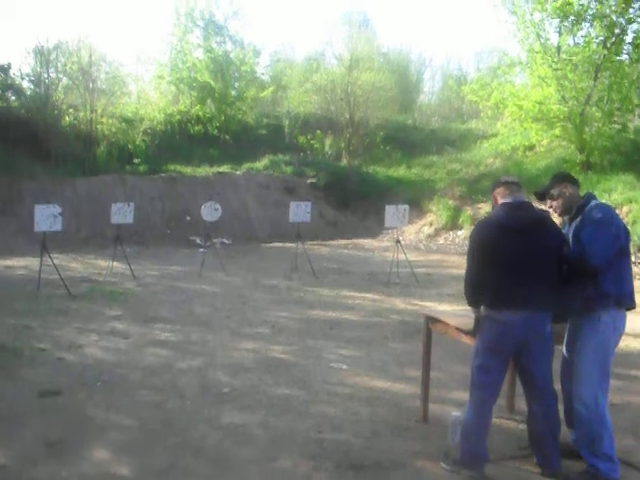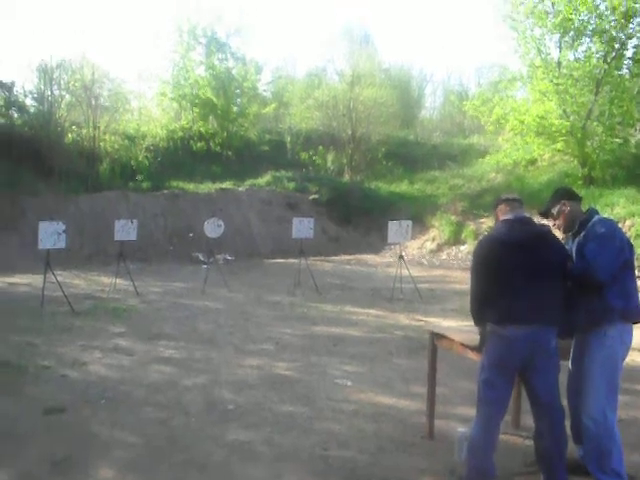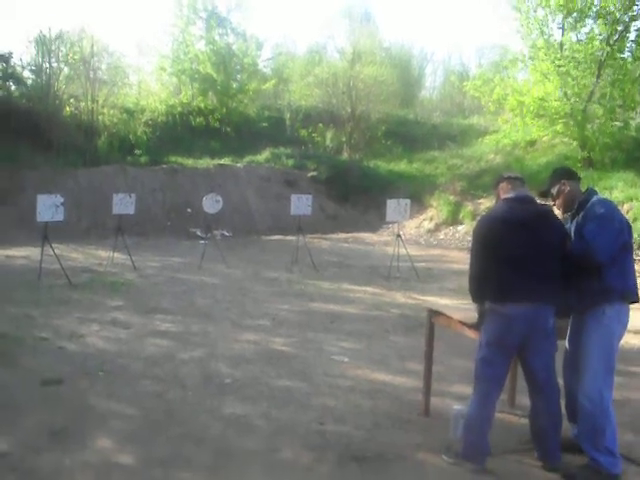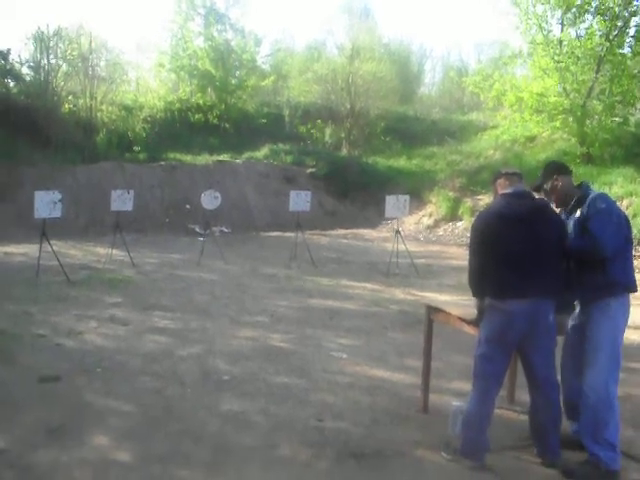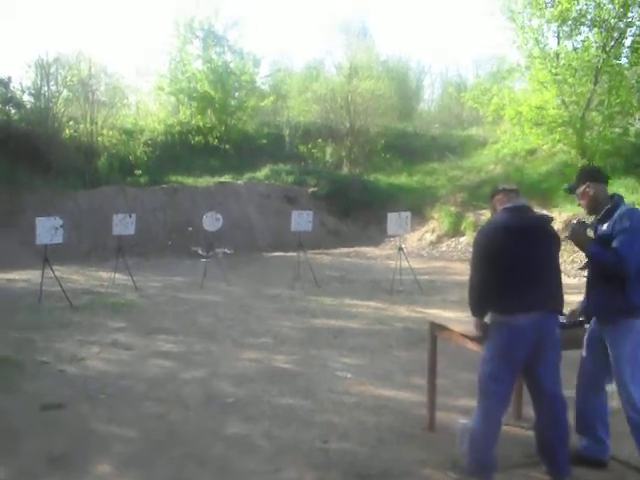
dt=0.5s
person 1, frame 1
left shoulder: (600, 216)
right shoulder: (575, 220)
left elbow: (590, 259)
right elbow: (573, 260)
left hip: (602, 313)
right hip: (583, 311)
left knee: (588, 392)
right knee: (572, 382)
right ankle: (582, 444)
person 1, frame 2
left shoulder: (603, 230)
right shoulder: (577, 236)
left elbow: (594, 272)
left hip: (608, 327)
right hip: (589, 326)
left knee: (596, 407)
right knee: (579, 397)
person 1, frame 3
left shoulder: (601, 210)
right shoulder: (578, 216)
left elbow: (594, 253)
left hip: (606, 307)
right hip: (586, 306)
left knee: (592, 386)
right knee: (575, 376)
right ankle: (583, 438)
person 1, frame 4
left shoulder: (599, 204)
right shoulder: (568, 212)
left elbow: (602, 247)
left wrist: (563, 244)
left hip: (607, 300)
right hip: (583, 300)
left knee: (598, 379)
right knee: (572, 369)
right ankle: (584, 432)
person 1, frame 5
right shoulder: (602, 221)
left wrist: (587, 247)
right wrist: (584, 307)
right hip: (603, 317)
right knee: (588, 384)
right ankle: (592, 448)
person 2, frame 1
left shoulder: (488, 227)
right shoulder: (549, 227)
left elbow: (474, 275)
right elbow: (561, 272)
left wrist: (476, 305)
right wrist: (547, 307)
left hip: (500, 318)
right hip: (539, 318)
left knee: (483, 391)
right knee: (542, 392)
person 2, frame 2
left shoulder: (490, 243)
right shoulder: (553, 243)
left elbow: (479, 292)
right elbow: (563, 288)
left wrist: (482, 323)
right wrist: (553, 324)
left hip: (505, 333)
right hip: (544, 333)
left knee: (490, 405)
right knee: (548, 406)
person 2, frame 3
left shoulder: (490, 221)
right shoulder: (552, 222)
left elbow: (478, 269)
right elbow: (563, 266)
left wrist: (480, 301)
right wrist: (550, 301)
left hip: (504, 311)
right hip: (542, 311)
left knee: (487, 383)
right knee: (544, 384)
left ankle: (472, 451)
right ankle: (551, 455)
person 2, frame 4
left shoulder: (489, 217)
right shoulder: (550, 217)
left elbow: (477, 263)
right elbow: (560, 260)
left wrist: (480, 296)
left hip: (505, 306)
right hip: (543, 306)
left knee: (486, 379)
right knee: (544, 380)
left ankle: (471, 448)
right ankle: (550, 450)
person 2, frame 5
left shoulder: (491, 231)
right shoulder: (547, 229)
left elbow: (480, 279)
right elbow: (550, 274)
left wrist: (479, 314)
left hip: (510, 320)
right hip: (546, 318)
left knee: (493, 395)
right knee: (549, 394)
